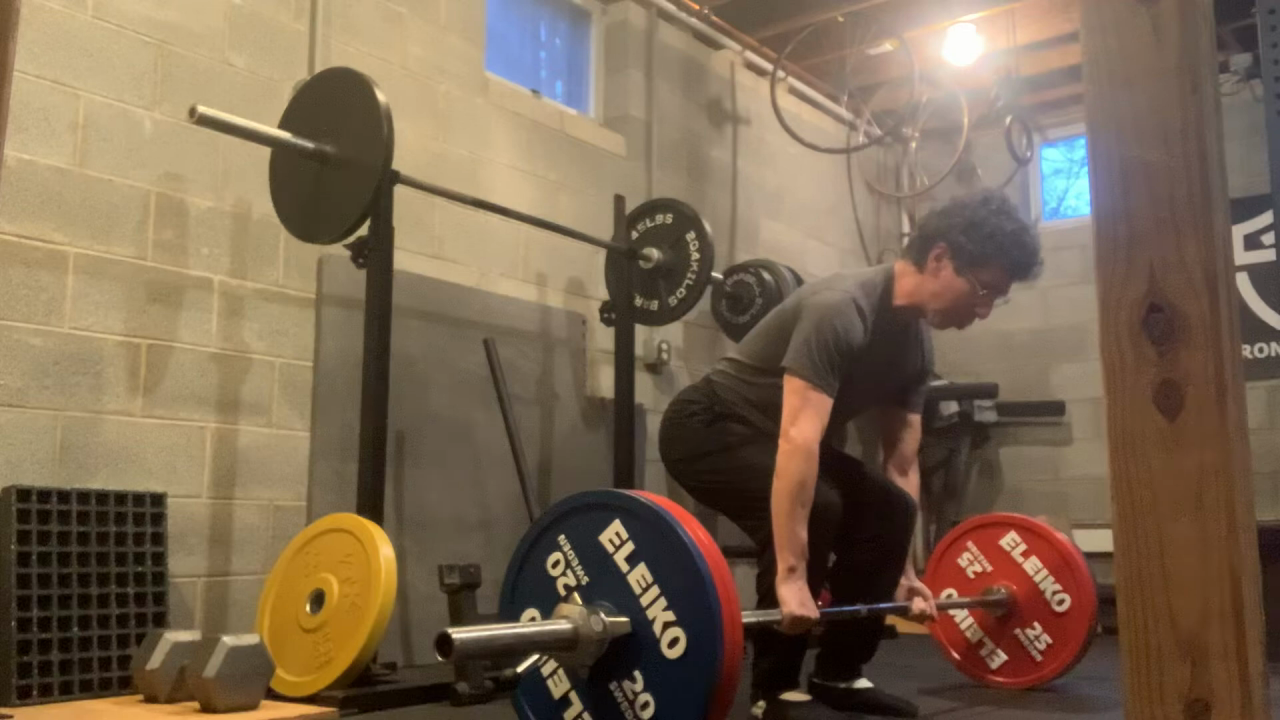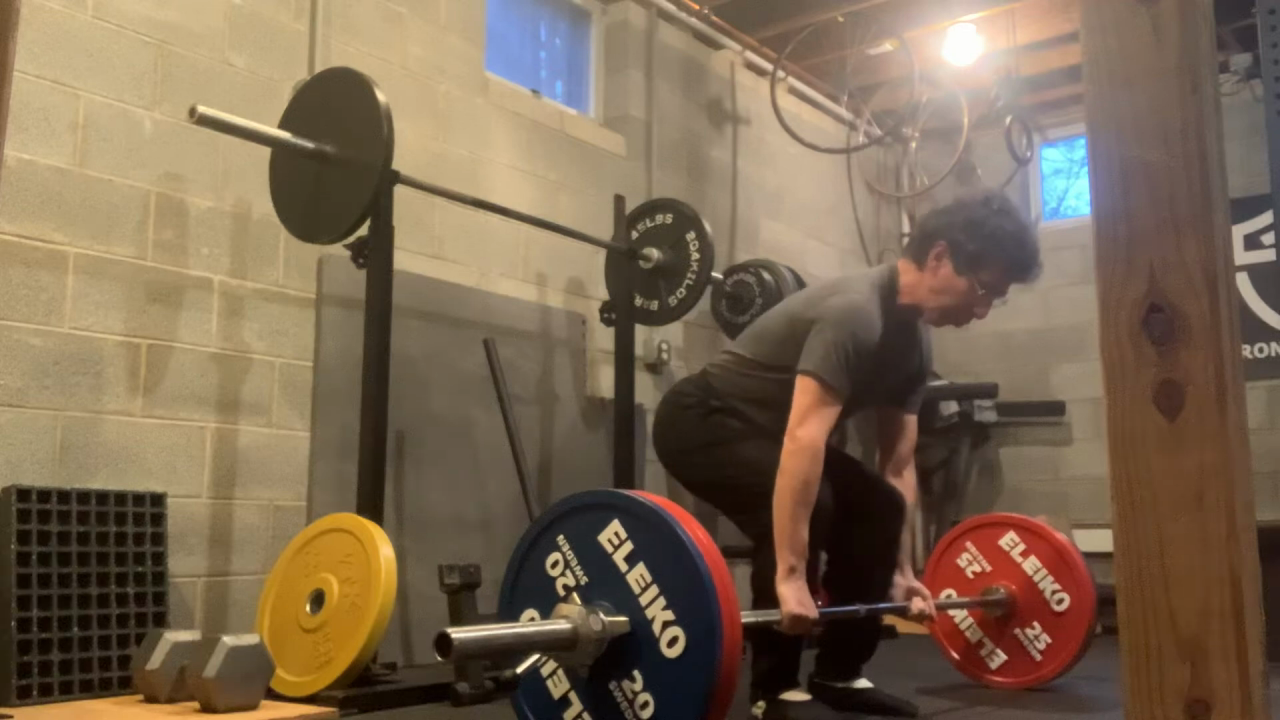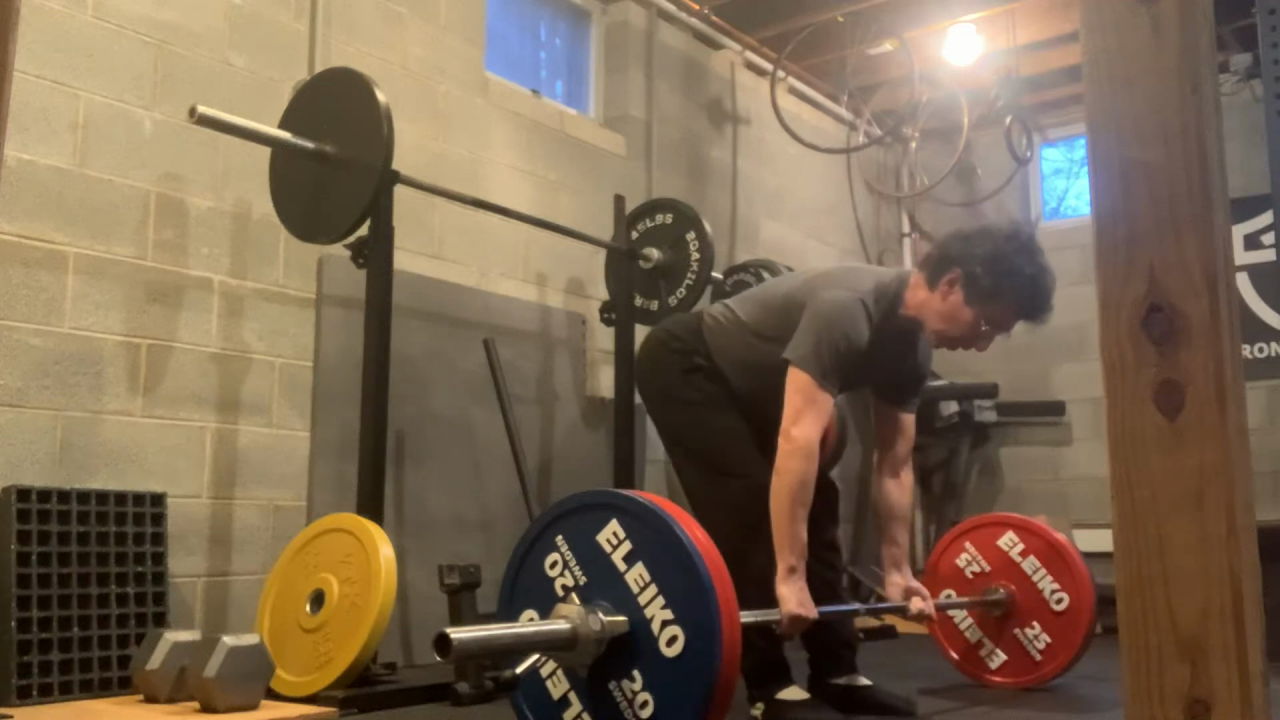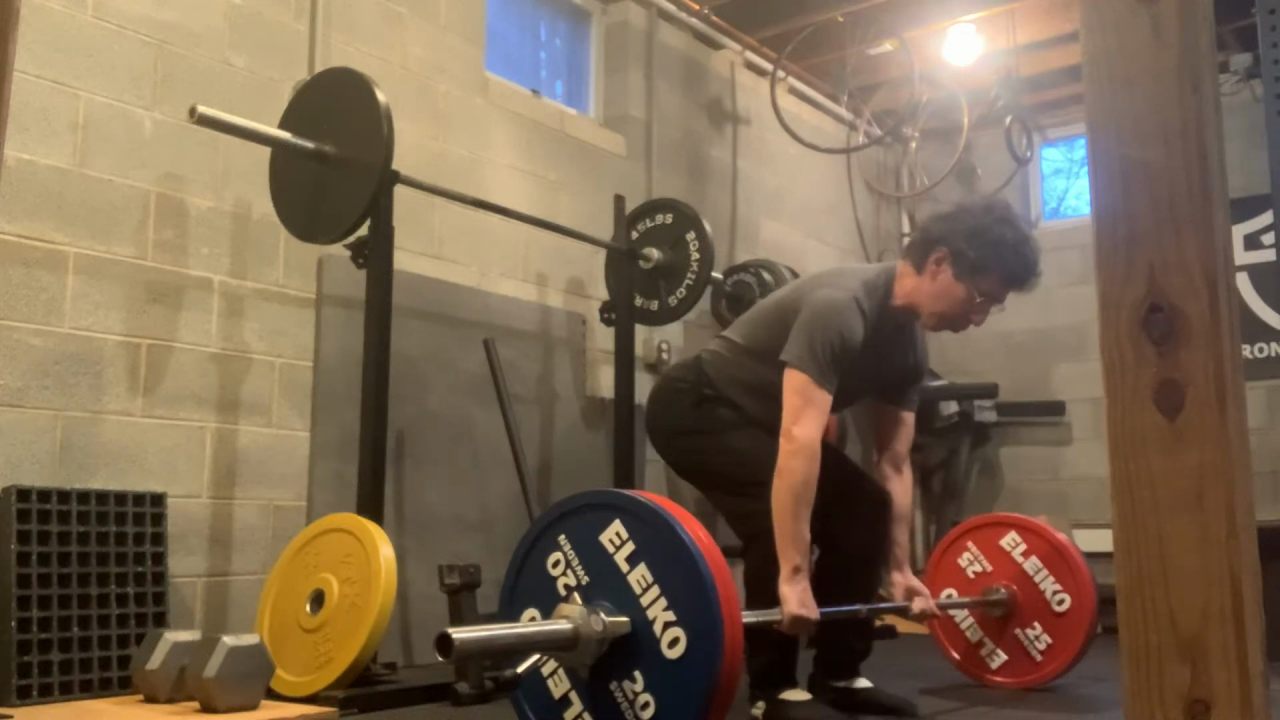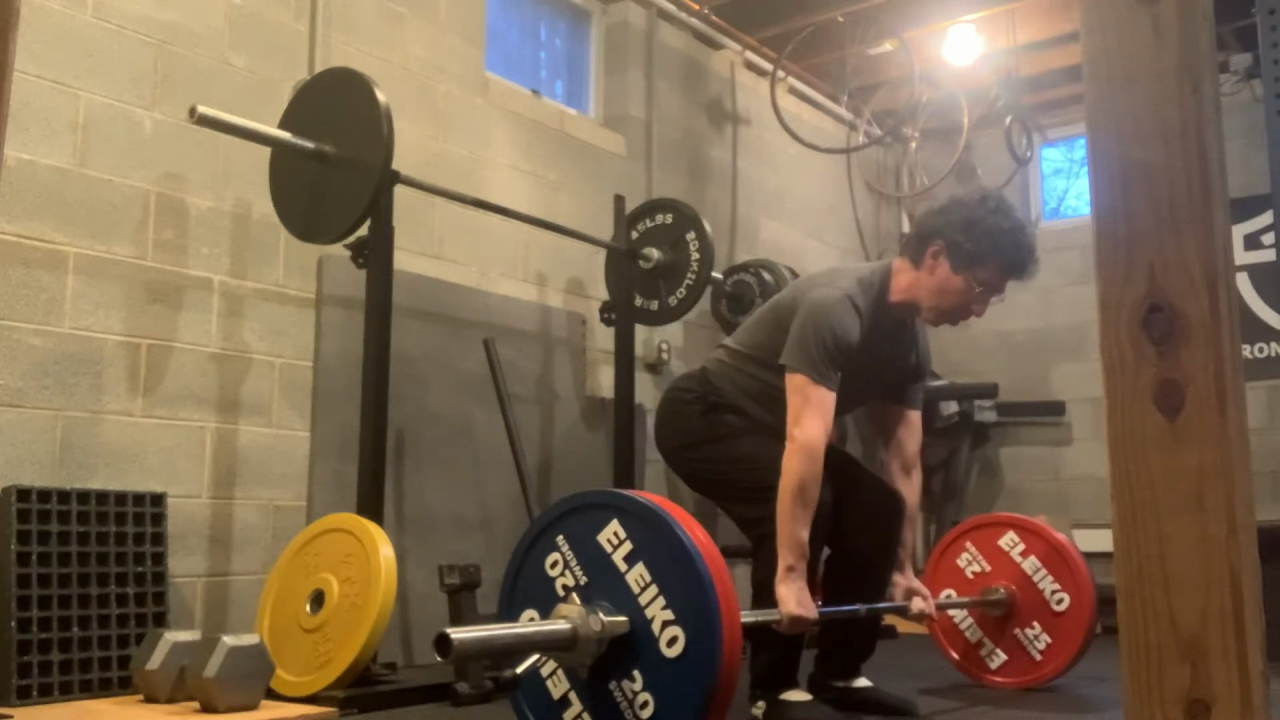
dt=1s
person 1, frame 1
left shoulder: (915, 343)
right shoulder: (840, 308)
left elbow: (902, 464)
right elbow: (798, 439)
left wrist: (903, 572)
right wrist: (791, 578)
left hip: (770, 437)
right hip: (707, 428)
left knee: (889, 509)
right knee: (814, 509)
left ankle: (838, 674)
person 1, frame 2
left shoulder: (913, 342)
right shoulder: (853, 312)
left elbow: (898, 465)
right elbow: (804, 439)
left wrist: (900, 572)
right wrist: (790, 575)
left hip: (767, 431)
right hip: (701, 420)
left knee: (879, 506)
right knee: (809, 508)
left ankle: (839, 674)
person 1, frame 3
left shoulder: (911, 345)
right shoulder: (847, 308)
left elbow: (894, 466)
right elbow: (798, 440)
left wrist: (897, 571)
right wrist: (789, 577)
left hip: (748, 385)
right hip: (685, 366)
left knee: (813, 503)
right knee: (748, 506)
left ankle: (836, 674)
person 1, frame 4
left shoulder: (908, 343)
right shoulder: (839, 307)
left elbow: (894, 464)
right elbow: (798, 441)
left wrist: (898, 570)
right wrist: (794, 577)
left hip: (757, 417)
right hip: (694, 406)
left knee: (863, 505)
right knee: (781, 507)
left ankle: (838, 675)
person 1, frame 5
left shoulder: (910, 342)
right shoulder: (835, 305)
left elbow: (904, 464)
right elbow: (805, 441)
left wrist: (902, 570)
right wrist: (791, 575)
left hip: (766, 424)
right hip: (704, 416)
left knee: (876, 510)
right knee: (802, 507)
left ankle: (838, 675)
